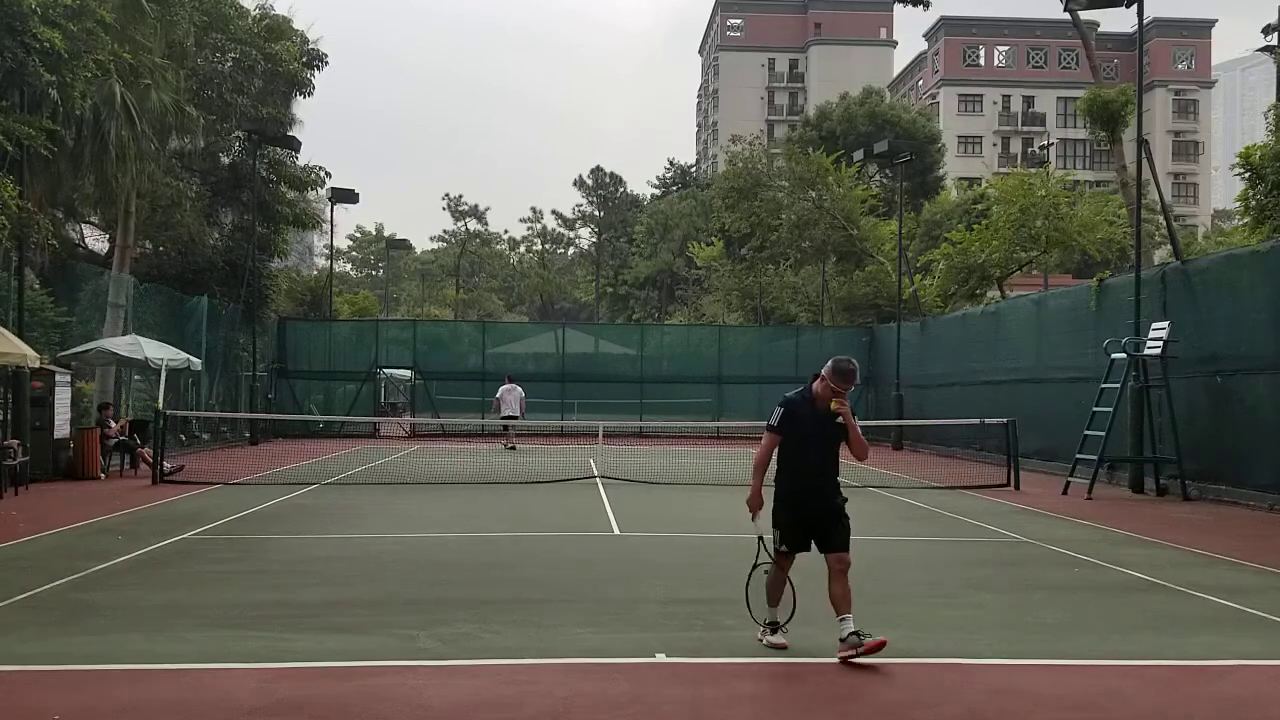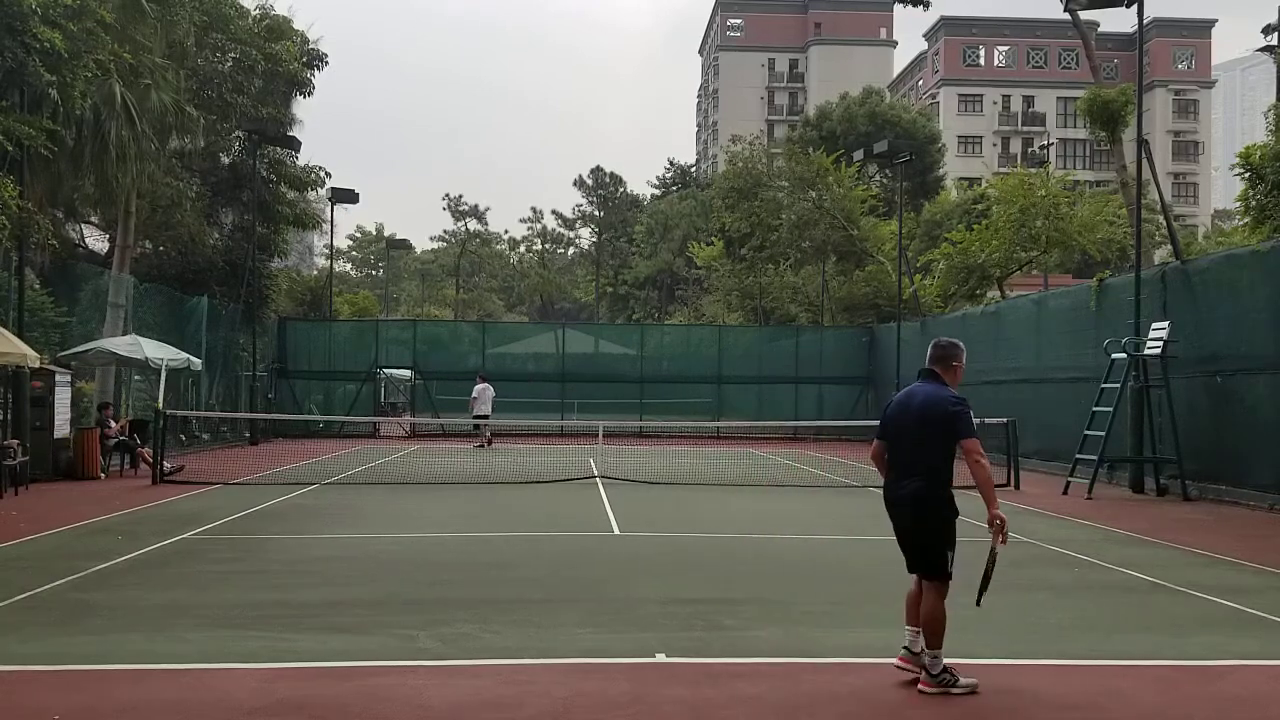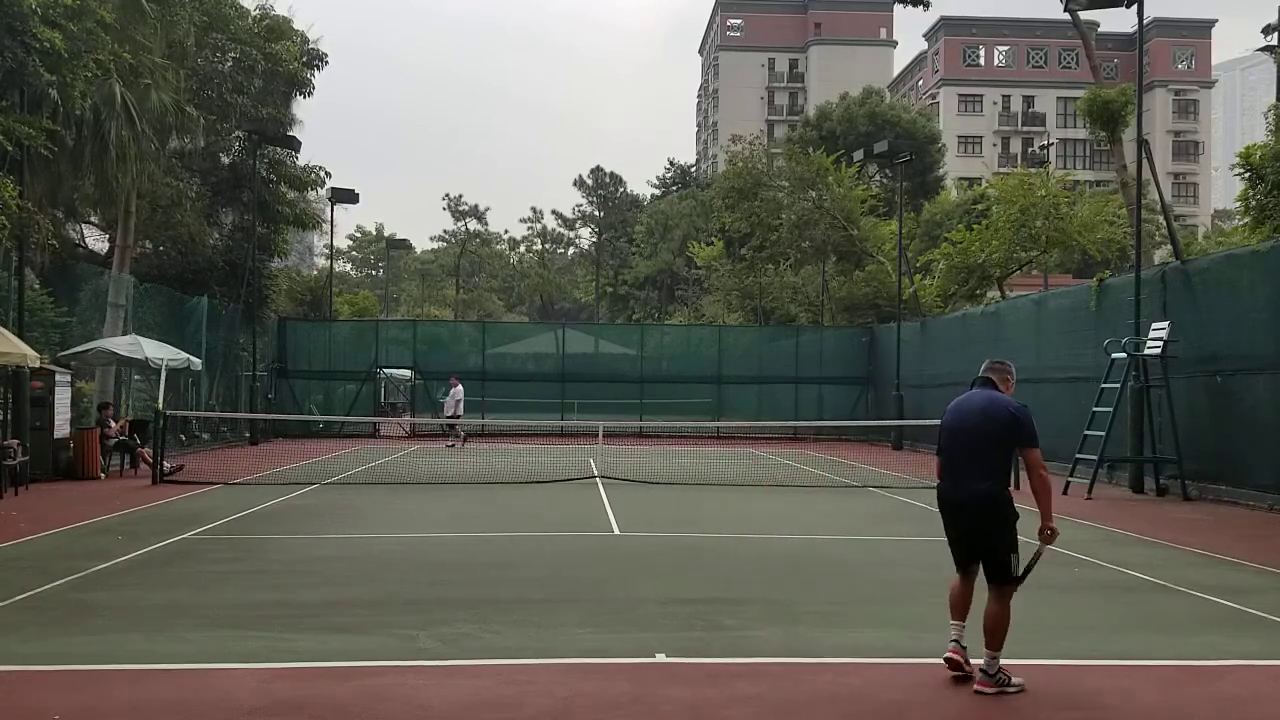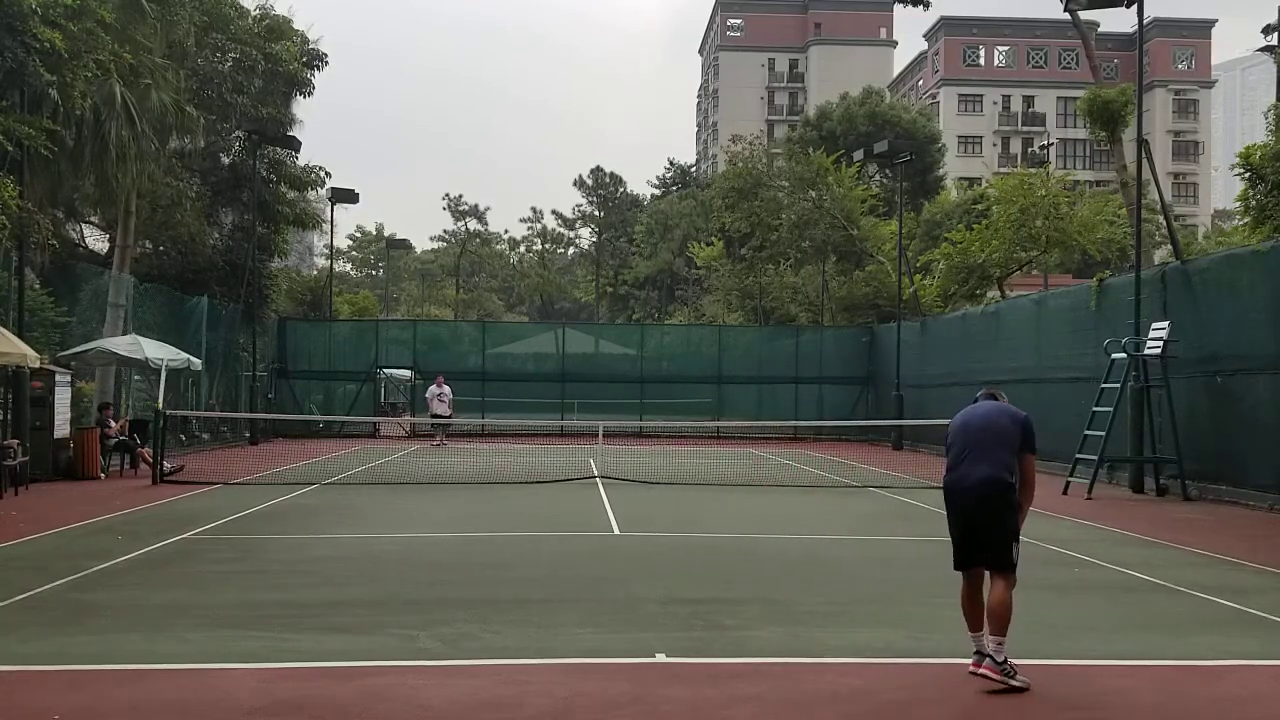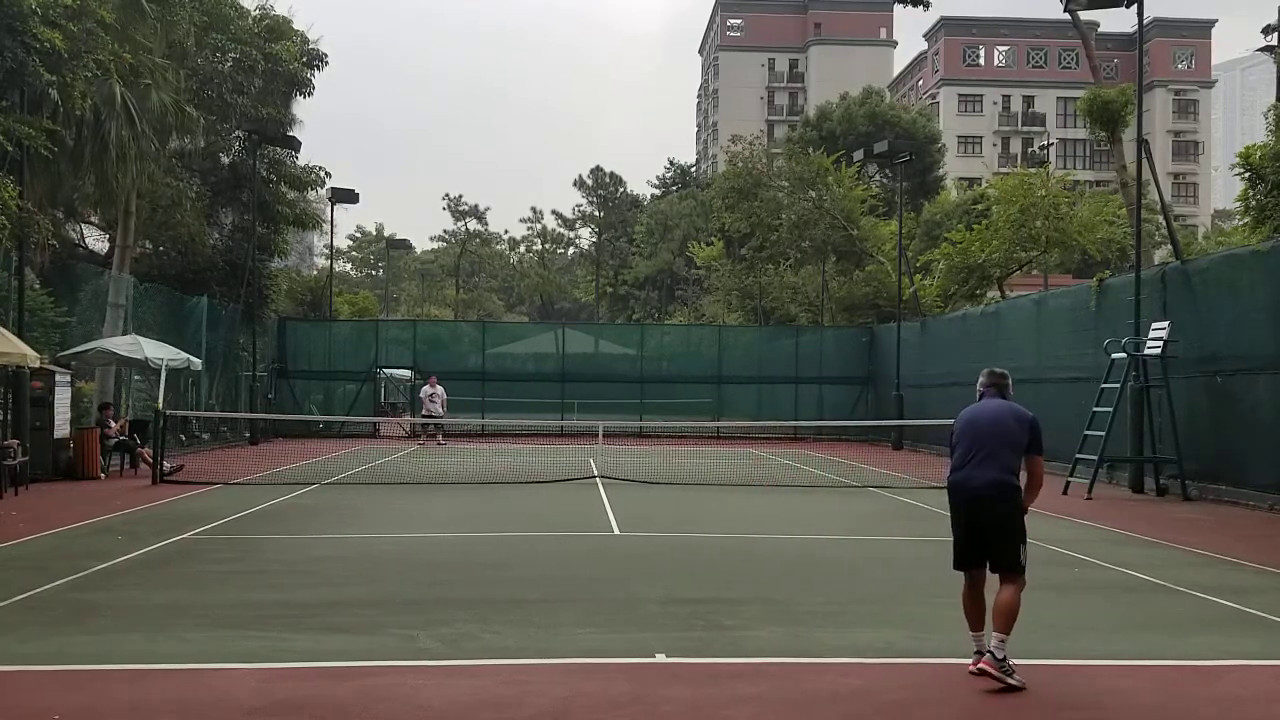
dt=1s
person 1, frame 1
left shoulder: (843, 411)
right shoulder: (791, 403)
left elbow: (862, 454)
right elbow: (766, 446)
left wrist: (849, 420)
right wrist: (756, 489)
left hip: (828, 498)
right hip: (791, 498)
left knee: (840, 564)
right knee: (783, 561)
left ankle: (848, 637)
right ankle: (771, 624)
person 1, frame 2
left shoulder: (898, 399)
right shoulder: (952, 403)
left elbow: (876, 453)
right elbow: (976, 458)
right wrist: (993, 508)
left hip: (897, 500)
right hip: (931, 502)
left knee: (922, 577)
right knee: (935, 586)
left ankle: (912, 650)
right ankle: (934, 672)
person 1, frame 3
left shoulder: (953, 407)
right shoulder: (1015, 410)
right elbow: (1037, 471)
right wrist: (1046, 519)
left hip: (951, 503)
right hip: (990, 504)
left knee: (965, 573)
right knee: (1001, 588)
left ankle: (956, 644)
right ankle: (990, 672)
person 1, frame 4
left shoulder: (959, 418)
right shoulder: (1019, 417)
right elbow: (1028, 481)
right wrist: (1018, 520)
left hip: (956, 493)
right hip: (996, 493)
left knee: (971, 576)
right knee: (1002, 576)
left ankle: (980, 652)
right ankle: (996, 659)
person 1, frame 5
left shoulder: (963, 416)
right shoulder: (1026, 418)
right elbow: (1036, 481)
right wrist: (1019, 507)
left hip: (961, 495)
right hip: (1001, 496)
left knee: (973, 577)
right knee: (1011, 579)
left ankle: (980, 652)
right ankle: (996, 654)
